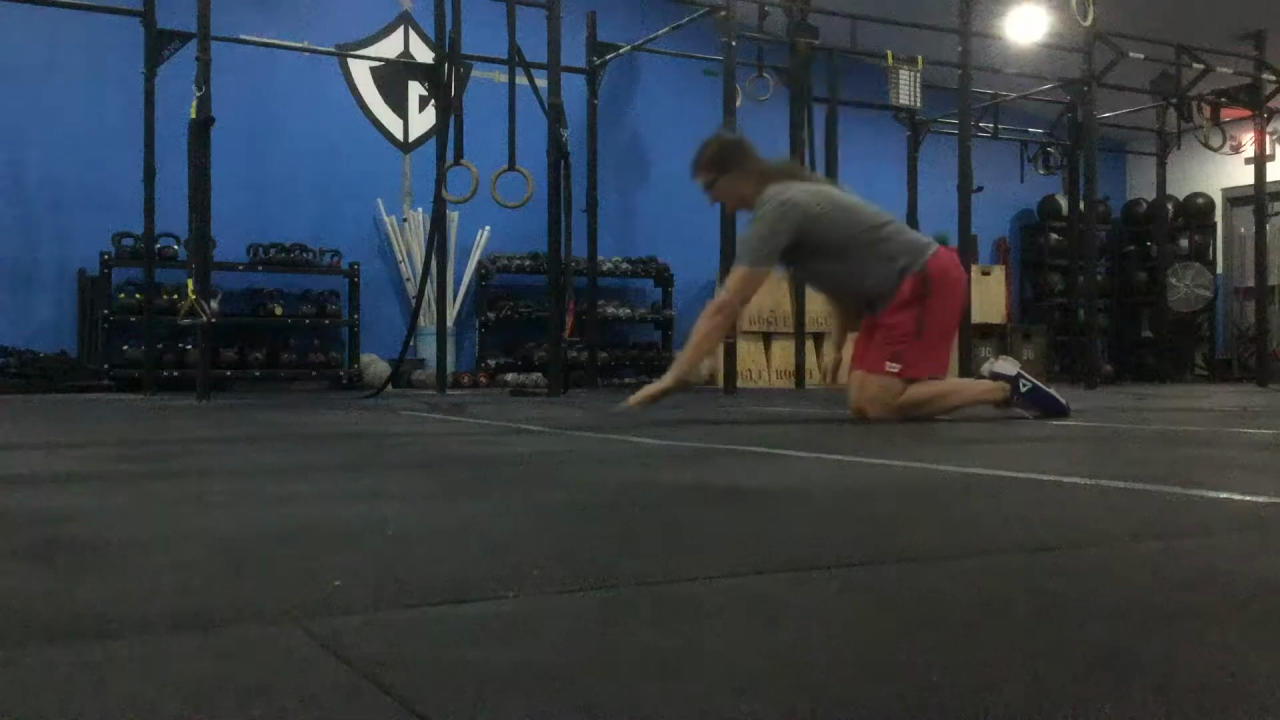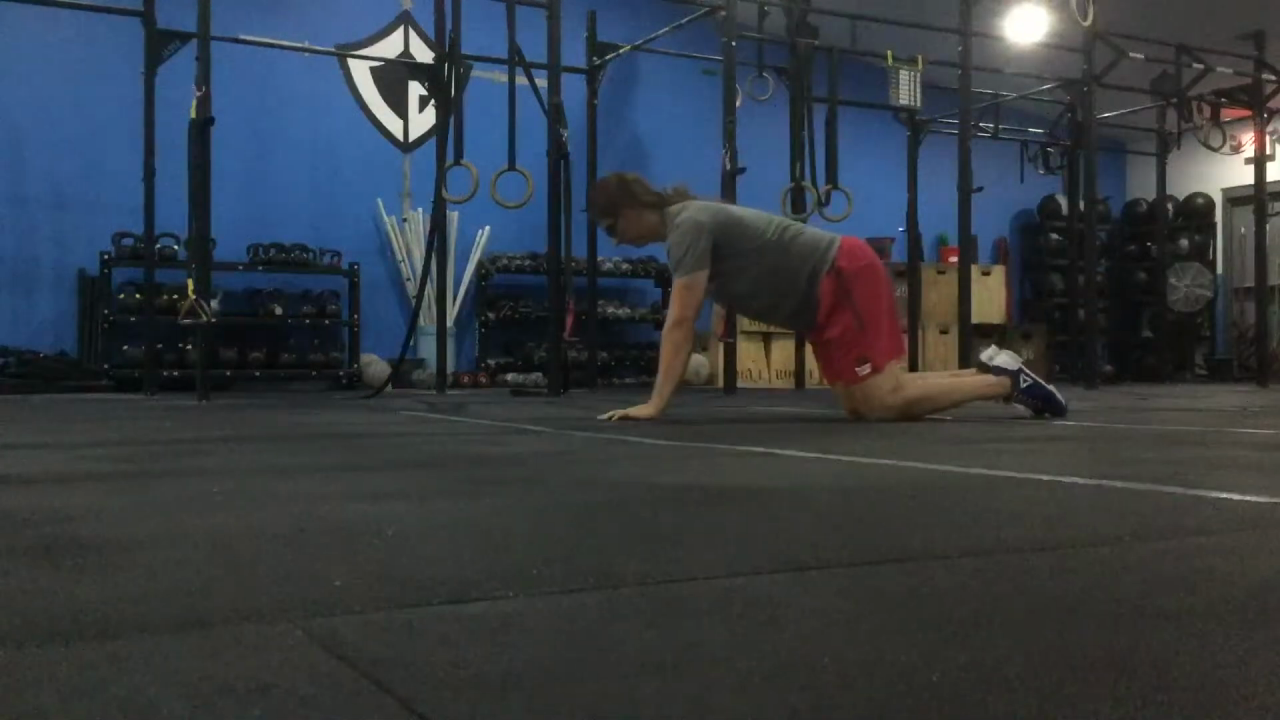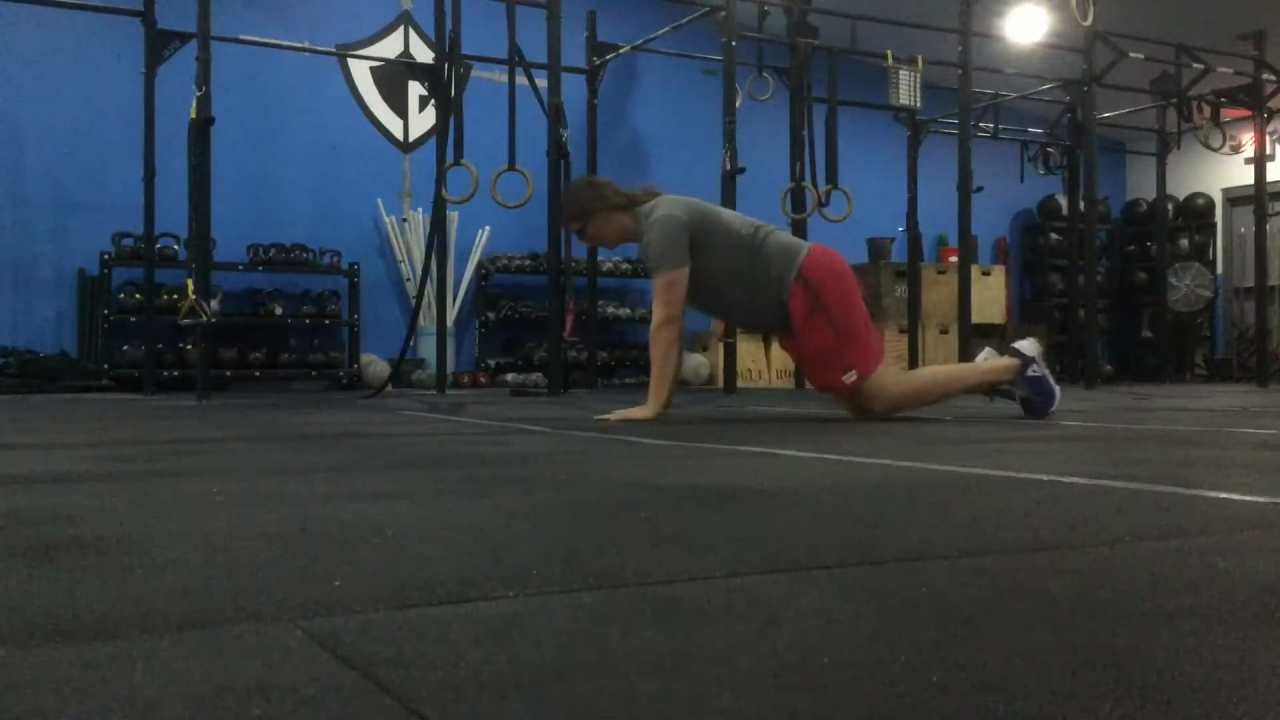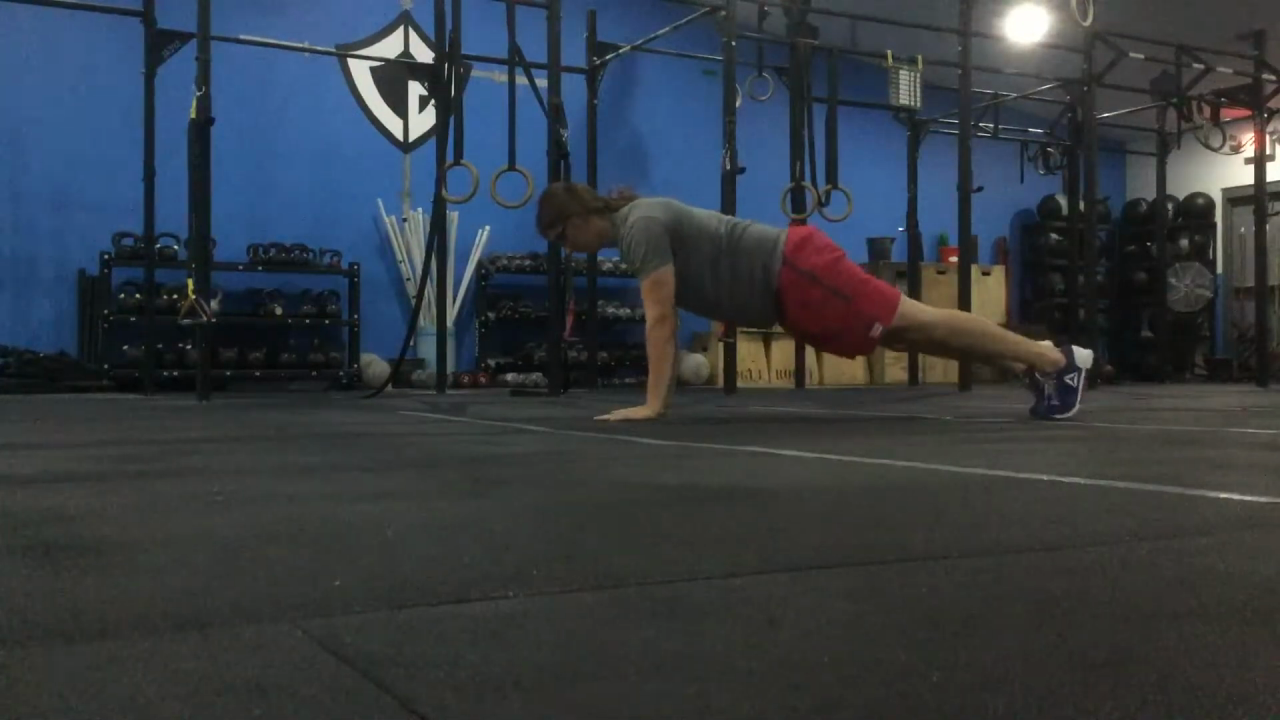
dt=1s
person 1, frame 1
left shoulder: (775, 212)
right shoulder: (791, 199)
left elbow: (726, 306)
left wrist: (671, 378)
right wrist: (837, 348)
left hip: (928, 282)
right hip: (904, 286)
left knee: (880, 406)
right knee: (862, 401)
left ankle: (1007, 387)
right ankle: (992, 379)
person 1, frame 2
left shoulder: (687, 226)
right shoulder: (690, 225)
left elbow: (680, 323)
right elbow: (695, 323)
left wrist: (655, 404)
right wrist: (661, 397)
left hip: (845, 276)
right hip: (831, 288)
left knee: (882, 401)
right knee: (862, 402)
left ankle: (1005, 380)
right ankle: (988, 371)
person 1, frame 3
left shoulder: (662, 224)
right shoulder: (659, 225)
left elbow: (666, 321)
right elbow: (670, 323)
left wrist: (653, 405)
right wrist: (662, 397)
left hip: (809, 284)
right hip: (798, 294)
left knee: (884, 396)
right knee: (866, 402)
left ankle: (1016, 363)
right ankle: (987, 372)
person 1, frame 4
left shoulder: (639, 227)
right shoulder: (635, 222)
left elbow: (661, 319)
right elbow: (665, 318)
left wrist: (653, 404)
right wrist: (658, 397)
left hip: (796, 270)
right hip: (789, 278)
left knee: (920, 323)
right knee: (908, 334)
left ankle: (1057, 361)
right ankle: (1033, 361)
